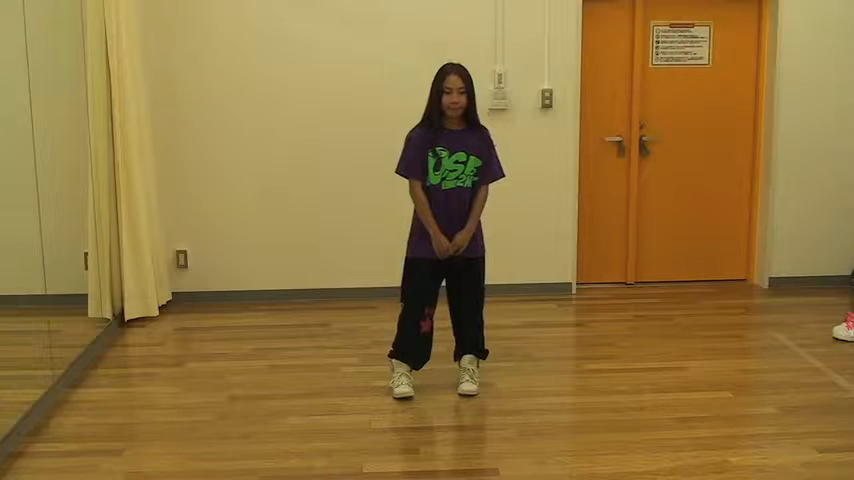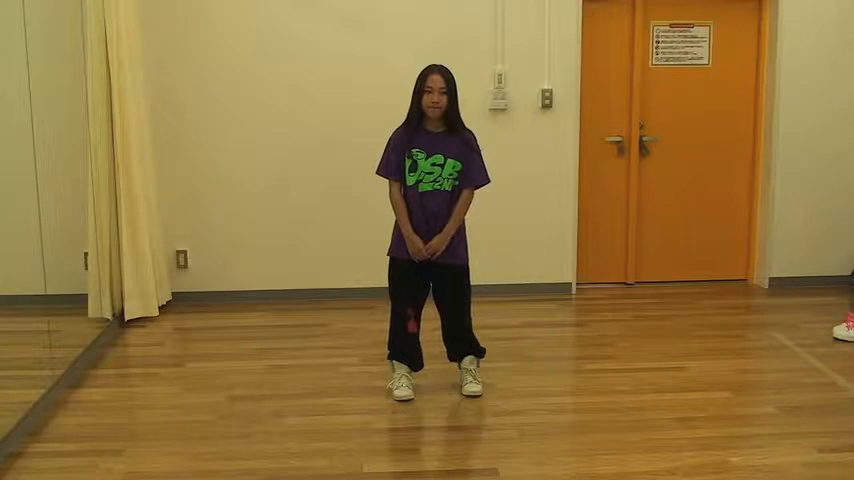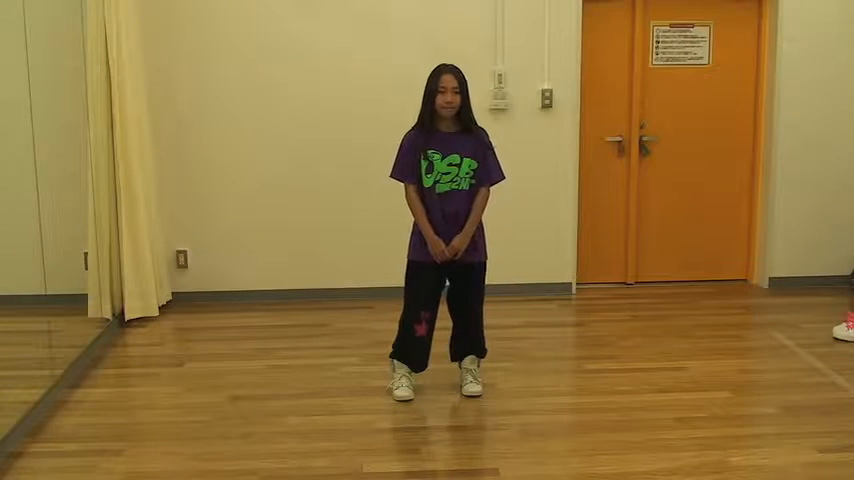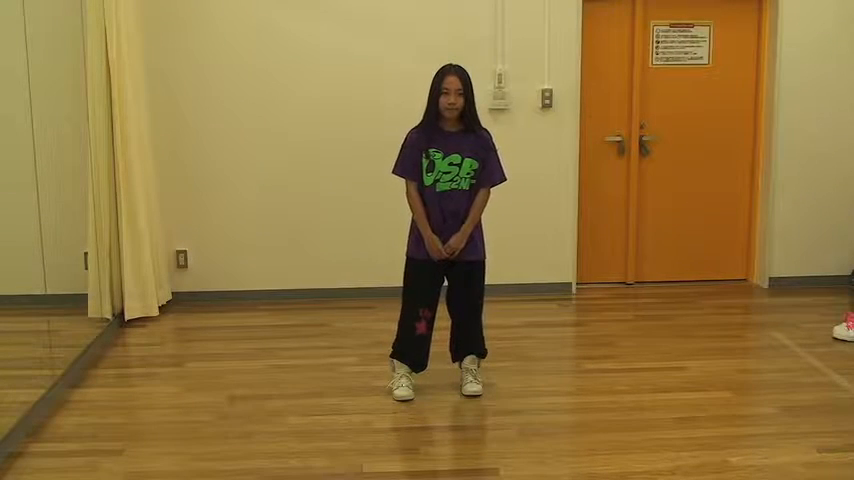
dt=1s
person 1, frame 1
left shoulder: (480, 137)
right shoulder: (421, 137)
left elbow: (483, 188)
right elbow: (415, 188)
left wrist: (467, 231)
right wrist: (436, 235)
left hip: (468, 240)
right hip: (427, 238)
left knee: (468, 304)
right knee: (418, 304)
left ankle: (469, 363)
right ankle: (403, 366)
person 1, frame 2
left shoulder: (464, 141)
right shoulder: (403, 138)
left elbow: (467, 192)
right elbow: (395, 189)
left wrist: (445, 236)
right wrist: (409, 236)
left hip: (450, 243)
right hip: (408, 243)
left knee: (456, 307)
right knee: (406, 308)
left ankle: (468, 365)
right ankle: (402, 369)
person 1, frame 3
left shoulder: (477, 139)
right shoulder: (416, 139)
left elbow: (483, 190)
right elbow: (411, 191)
left wrist: (465, 236)
right wrist: (431, 238)
left hip: (468, 242)
right hip: (427, 243)
left knee: (468, 306)
right knee: (418, 308)
left ankle: (469, 366)
right ankle: (403, 369)
person 1, frame 4
left shoulder: (480, 140)
right shoulder: (419, 138)
left elbow: (484, 191)
right elbow: (412, 189)
left wrist: (462, 235)
right wrist: (428, 236)
left hip: (467, 242)
right hip: (425, 242)
left knee: (467, 306)
right knee: (417, 307)
left ankle: (470, 367)
right ankle: (403, 369)
